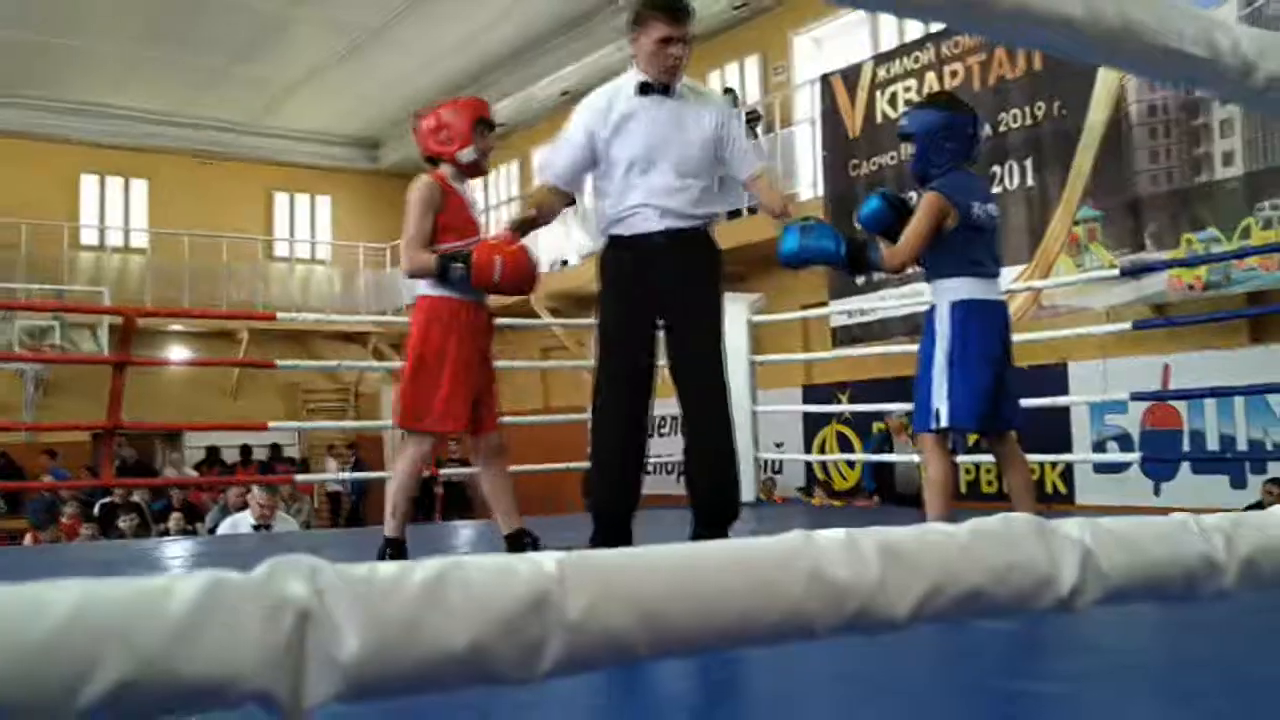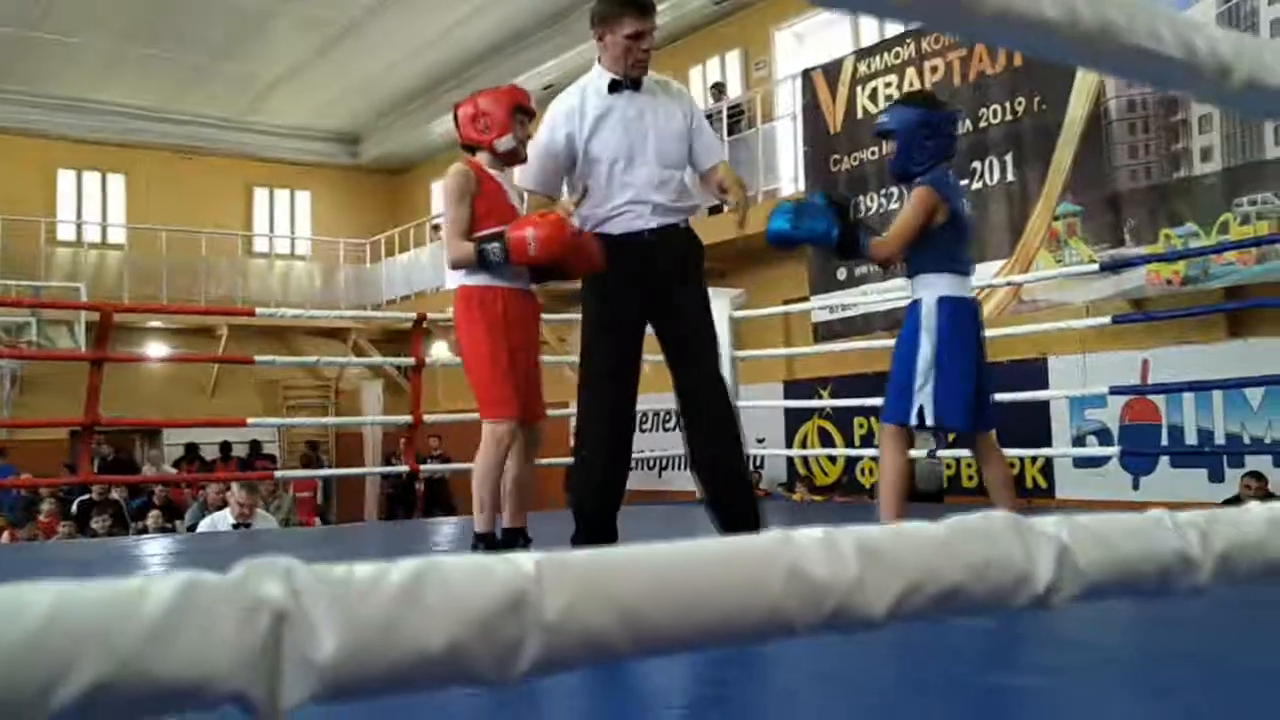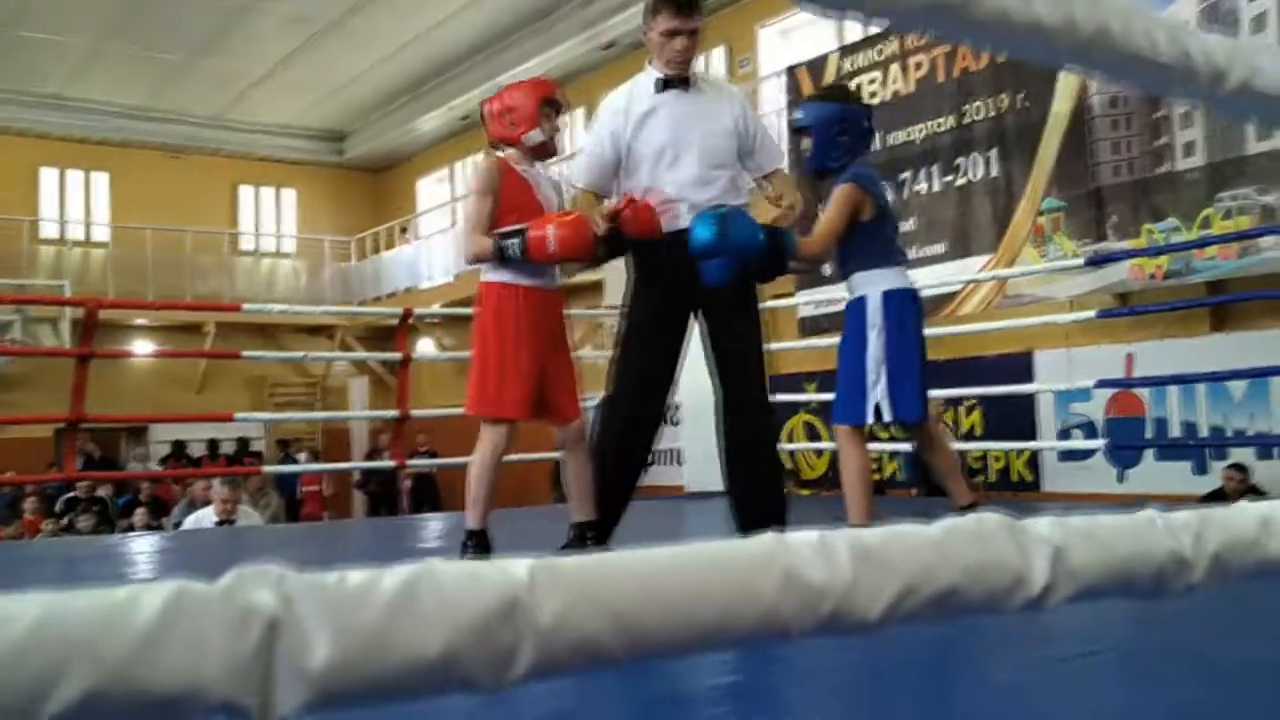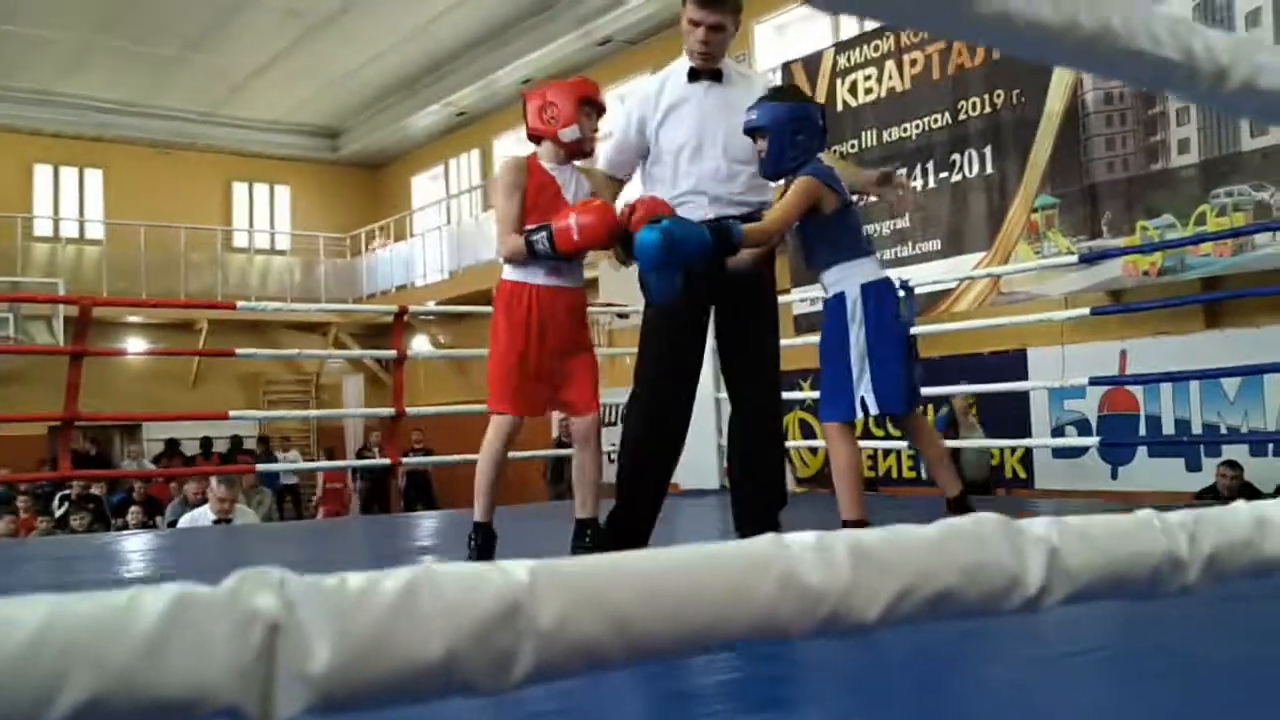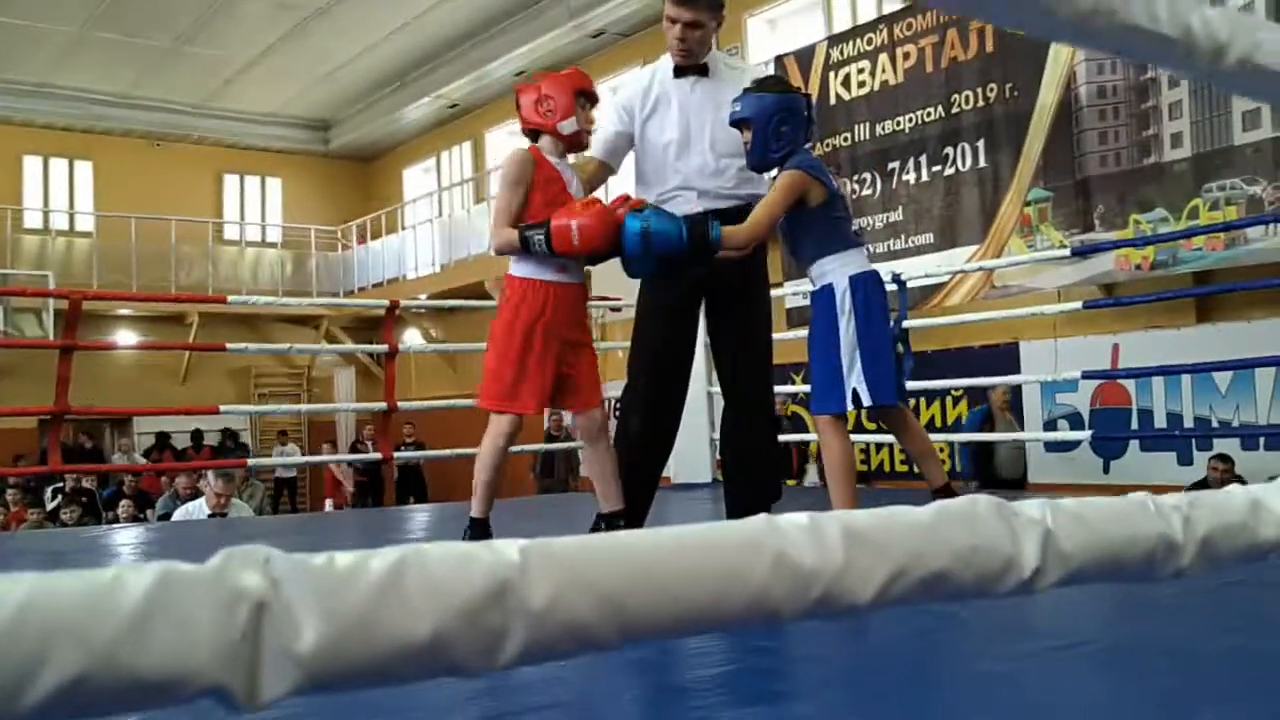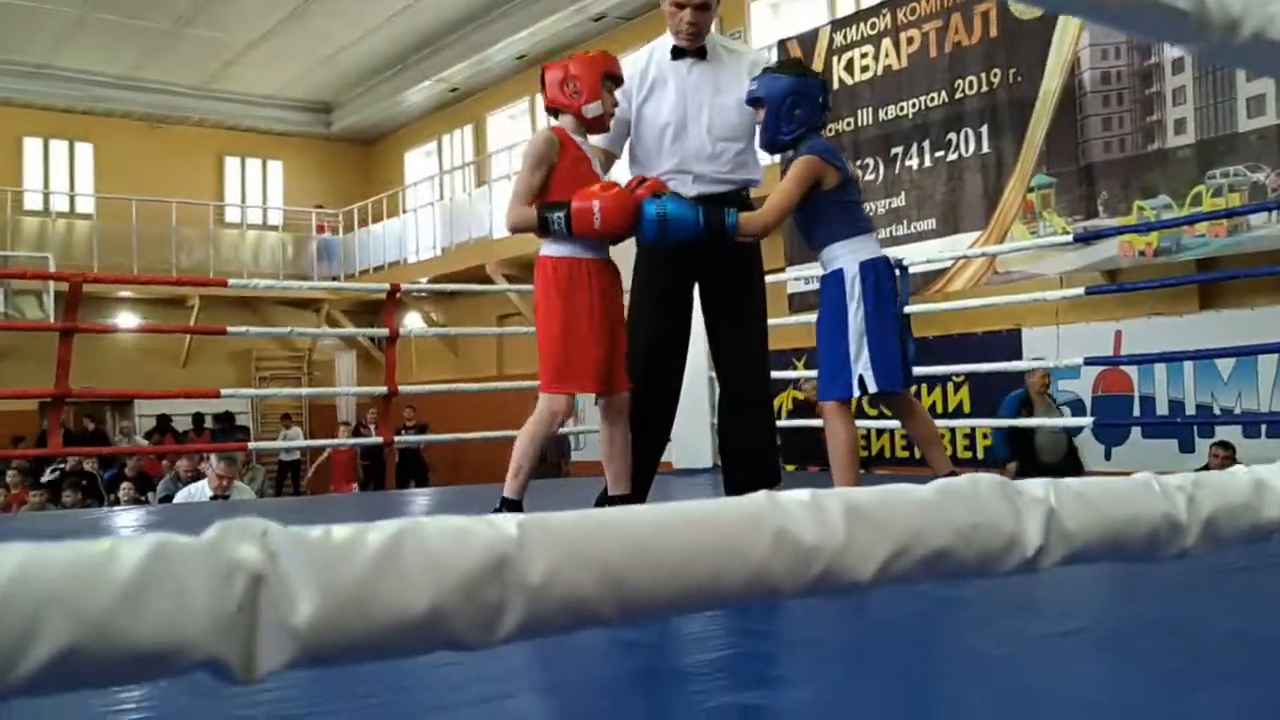
dt=0.4s
person 1, frame 1
left shoulder: (712, 108)
right shoulder: (601, 107)
left elbow: (753, 175)
right elbow: (556, 184)
left wrist: (790, 212)
right wrist: (527, 218)
left hip: (690, 252)
right hip: (628, 256)
left knee: (703, 388)
right knee: (619, 392)
left ankle: (713, 531)
right ankle: (610, 537)
person 1, frame 2
left shoulder: (675, 98)
right shoulder: (571, 108)
left elbow: (711, 163)
right elbow: (539, 192)
left wrist: (733, 190)
left hip: (674, 248)
right hip: (613, 255)
left knee: (702, 383)
right knee: (605, 394)
left ankle: (741, 523)
right ankle: (592, 534)
person 1, frame 3
left shoulder: (730, 100)
right shoulder: (621, 106)
left elbow: (770, 171)
right elbow: (588, 190)
left wrist: (789, 202)
right hip: (660, 255)
left knee: (744, 388)
right knee: (635, 391)
left ankle: (762, 525)
right ankle: (597, 524)
person 1, frame 4
left shoulder: (762, 92)
right shoulder: (651, 95)
right elbow: (608, 175)
right wrist: (618, 226)
left hip: (744, 246)
left knee: (755, 384)
right knee: (659, 387)
left ankle: (759, 524)
right ankle: (627, 529)
person 1, frame 5
left shoulder: (750, 83)
right shoulder: (640, 89)
right elbow: (598, 162)
left knee: (747, 377)
right knee: (652, 379)
left ankle: (752, 514)
right ankle: (621, 516)
person 1, frame 6
left shoulder: (748, 66)
right shoulder: (636, 70)
right elbow: (601, 149)
left knee: (743, 360)
right knee: (649, 361)
left ankle: (752, 494)
person 2, frame 1
left shoulder: (463, 196)
right shoulder: (429, 187)
right elbow: (417, 261)
left wrist: (498, 268)
right wrist: (472, 268)
left hip: (471, 323)
right hip: (440, 319)
left knee: (489, 441)
right knee: (423, 440)
left ankle: (519, 546)
right ankle: (391, 550)
person 2, frame 2
left shoulder: (510, 187)
right shoulder: (463, 175)
right elbow: (455, 253)
left wrist: (559, 259)
right wrist: (508, 246)
left hip: (519, 310)
right hip: (481, 305)
left knee: (528, 430)
right knee: (502, 426)
left ankle: (514, 539)
right ankle: (481, 544)
person 2, frame 3
left shoulder: (550, 184)
right shoulder: (491, 170)
left elbow: (563, 248)
right elbow: (473, 248)
left wrist: (615, 230)
right wrist: (529, 245)
left hip: (547, 309)
right hip: (505, 305)
left knee: (572, 429)
right knee: (498, 427)
left ankle: (585, 536)
right ankle: (474, 542)
person 2, frame 4
left shoulder: (588, 182)
right shoulder: (517, 170)
left elbow: (616, 241)
right elbow: (508, 247)
right wrist: (558, 235)
left hip: (570, 310)
right hip: (522, 303)
left knee: (587, 423)
right knee: (506, 421)
left ankle: (587, 534)
right ankle: (480, 537)
person 2, frame 5
left shoulder: (573, 176)
right shoulder: (523, 162)
left elbow: (581, 251)
right elbow: (500, 239)
left wrist: (610, 232)
right wrist: (556, 235)
left hip: (571, 307)
right hip: (531, 302)
left knee: (594, 419)
right knee: (507, 420)
left ankle: (614, 527)
right ankle: (477, 530)
person 2, frame 6
left shoulder: (589, 152)
right shoulder: (548, 142)
left elbow: (602, 222)
right elbow: (516, 217)
left wrist: (632, 210)
right wrist: (575, 216)
left hip: (601, 279)
right hip: (564, 276)
left knee: (618, 400)
right knee: (556, 401)
left ankle: (619, 510)
right ankle: (507, 510)
person 3, frame 1
left shoulder: (938, 194)
right shoulder: (981, 190)
left elbow: (898, 259)
left wrist: (834, 248)
right wrist: (904, 223)
left hip: (957, 314)
right hip: (990, 311)
left knee: (933, 434)
right knee: (999, 434)
person 3, frame 2
left shoulder: (926, 189)
right shoulder: (946, 186)
left elbow: (885, 251)
right elbow: (906, 249)
left wrist: (825, 231)
right wrist: (845, 228)
left hip: (936, 311)
right hip: (959, 311)
left knee: (894, 428)
right knee: (978, 433)
person 3, frame 3
left shoulder: (850, 184)
right shoulder: (859, 181)
left elbow: (814, 248)
right elbow: (825, 249)
left wrist: (756, 239)
right wrist: (752, 252)
left hip: (879, 305)
right hip: (890, 303)
left knee: (848, 427)
right knee: (917, 420)
right ankle: (970, 512)
person 3, frame 4
left shoulder: (810, 180)
right shoulder: (809, 181)
left elbow: (764, 232)
right elbow: (764, 253)
left wrist: (700, 238)
right wrist: (704, 267)
left hip: (858, 299)
right hip: (864, 298)
left knee: (837, 423)
right knee: (905, 413)
right ankle: (960, 508)
person 3, frame 5
left shoulder: (796, 173)
right shoulder: (799, 173)
left elbow: (748, 236)
right elbow: (755, 245)
left wrist: (680, 234)
right wrist: (687, 252)
left hip: (846, 293)
right hip: (847, 293)
left knee: (828, 415)
right knee: (887, 407)
right ankle: (947, 501)
person 3, frame 6
left shoulder: (811, 158)
right shoulder: (815, 155)
left elbow: (763, 222)
right elbow: (765, 223)
left wrist: (694, 218)
right wrist: (694, 219)
left hip: (855, 278)
right hip: (860, 277)
left knee: (834, 400)
right knee: (894, 394)
